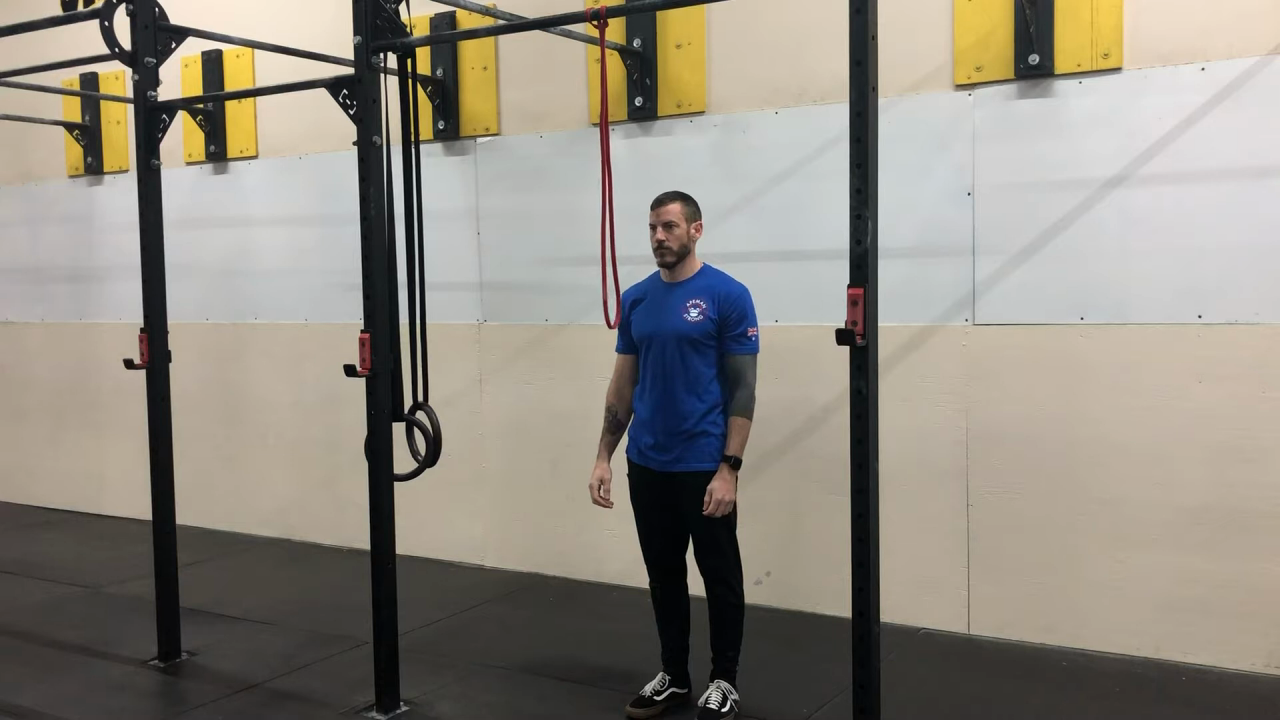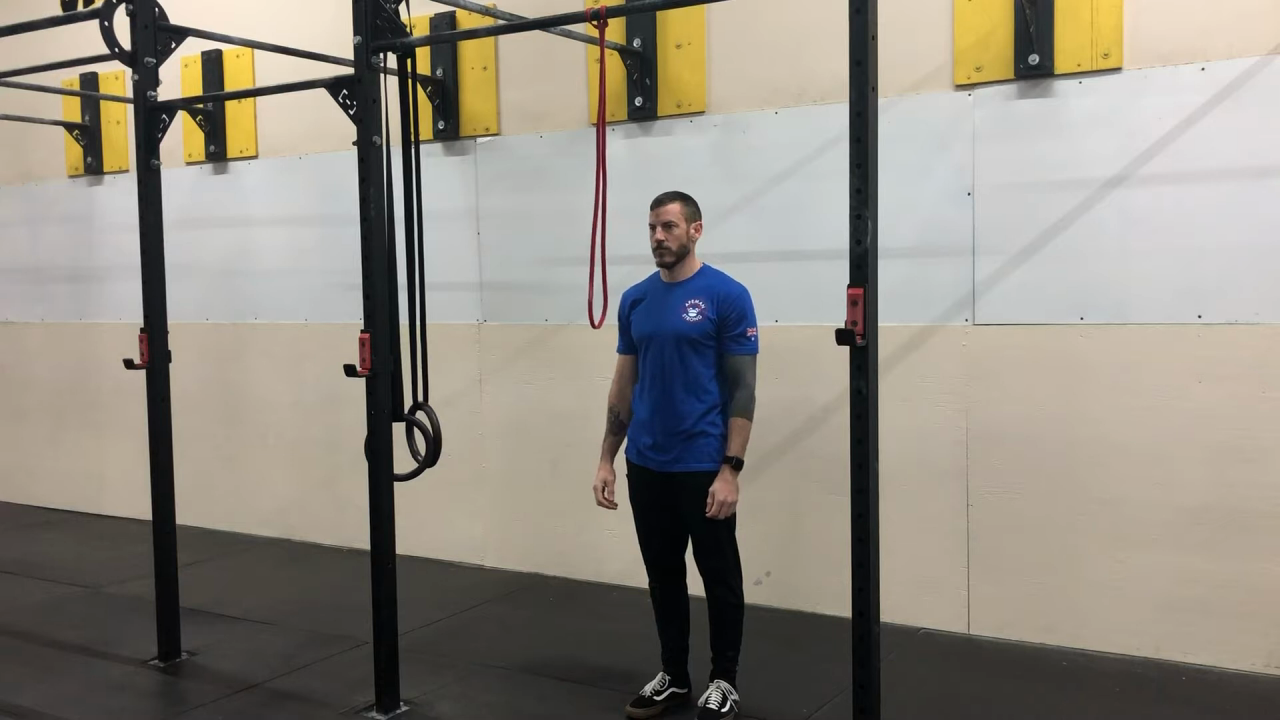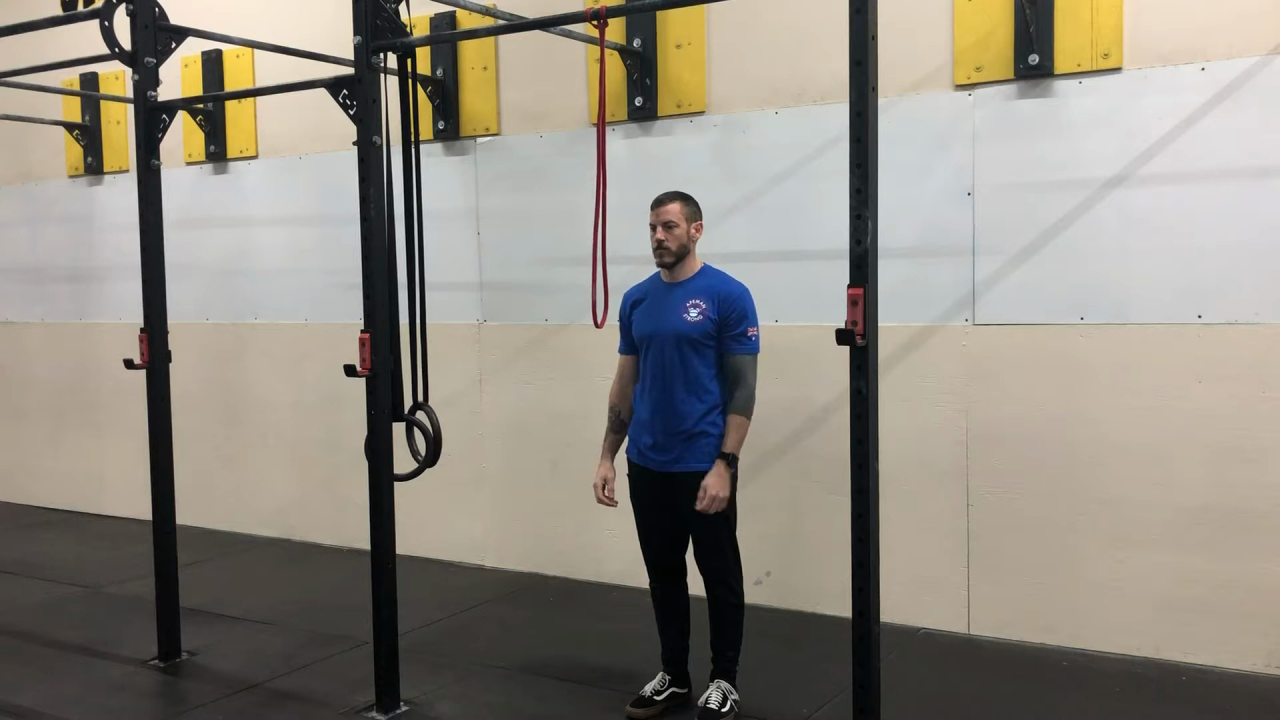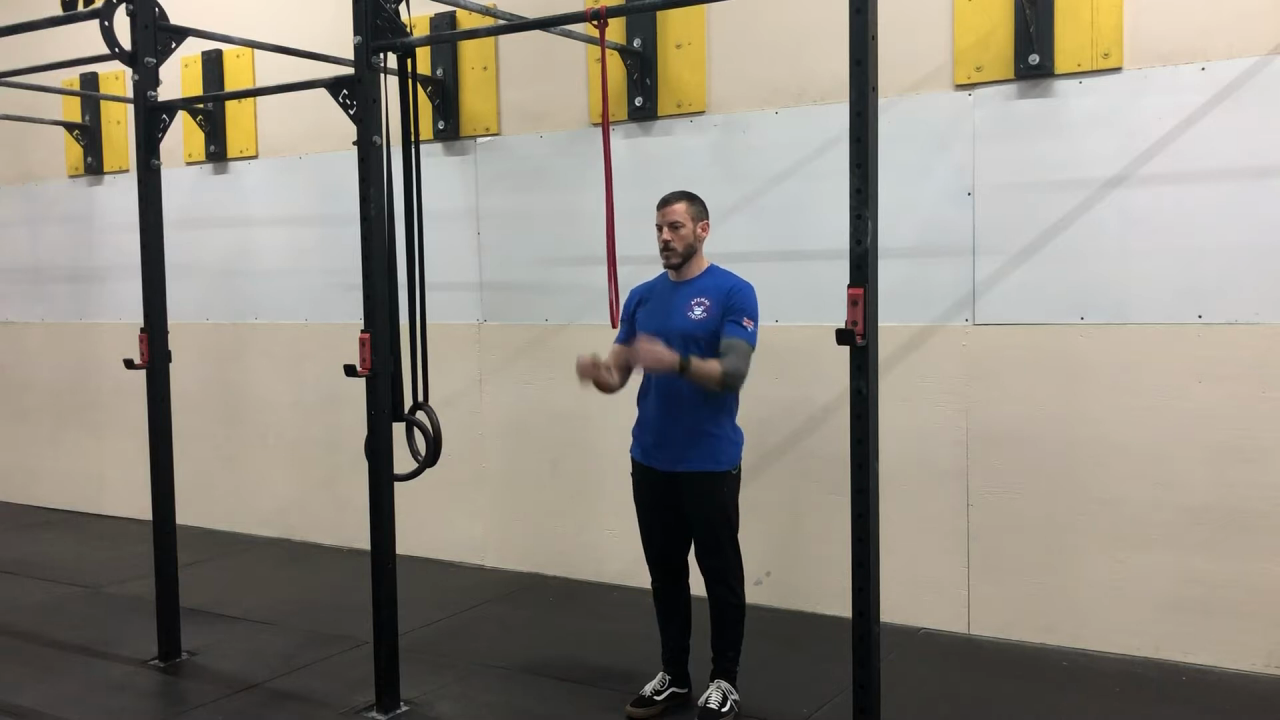
dt=0.3s
person 1, frame 1
left shoulder: (727, 295)
right shoulder: (635, 299)
left elbow: (742, 388)
right elbow: (623, 385)
left wrist: (729, 468)
right wrist: (603, 456)
left hip: (705, 466)
right hip: (648, 464)
left knee: (720, 577)
right knee: (664, 575)
right ankle: (674, 676)
person 1, frame 2
left shoulder: (726, 296)
right shoulder: (635, 300)
left elbow: (742, 389)
right elbow: (623, 386)
left wrist: (730, 469)
right wrist: (606, 459)
left hip: (703, 466)
right hip: (646, 465)
left knee: (718, 576)
right knee: (663, 576)
right ankle: (673, 676)
person 1, frame 3
left shoulder: (727, 295)
right shoulder: (636, 300)
left elbow: (742, 389)
right elbow: (625, 384)
left wrist: (722, 466)
right wrist: (608, 455)
left hip: (703, 468)
right hip: (648, 465)
left knee: (719, 576)
right knee: (663, 575)
right ankle: (673, 676)
person 1, frame 4
left shoulder: (732, 293)
right shoulder: (641, 297)
left elbow: (733, 372)
right elbow: (619, 372)
left wrist: (675, 362)
right wrist: (599, 371)
left hip: (710, 463)
right hip: (650, 461)
left knee: (720, 574)
right knee: (665, 573)
right ankle: (673, 675)
